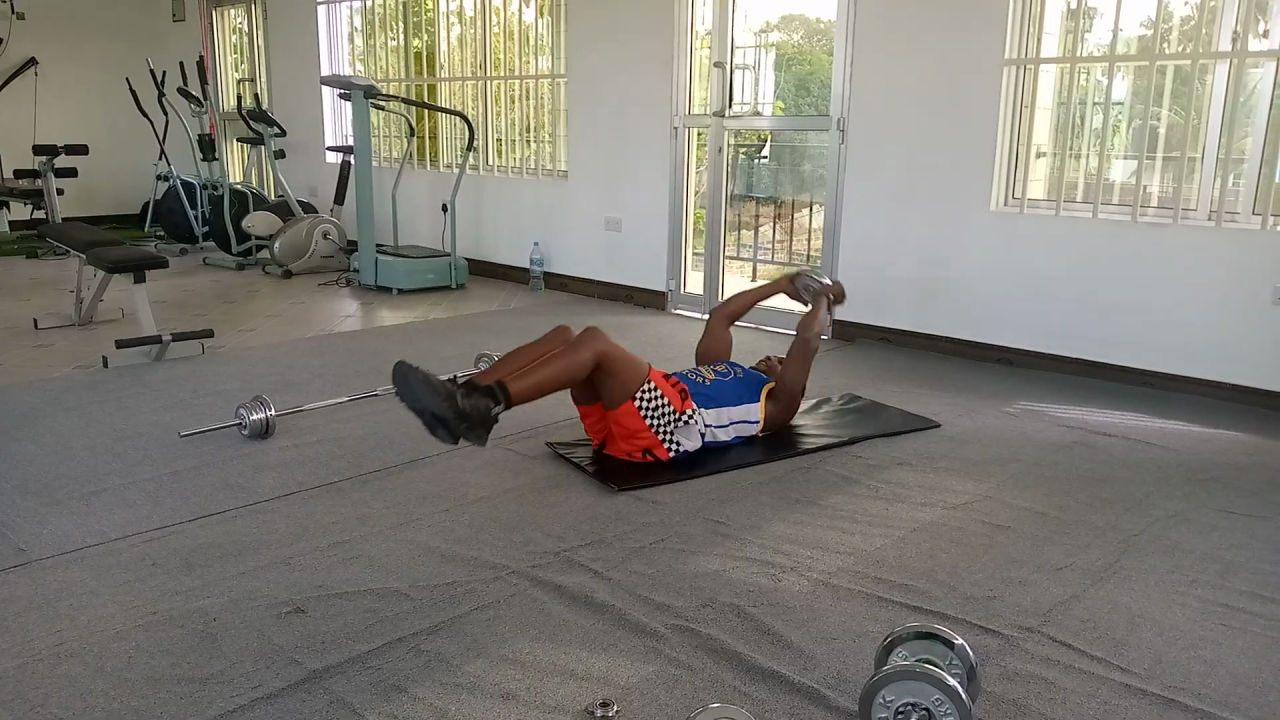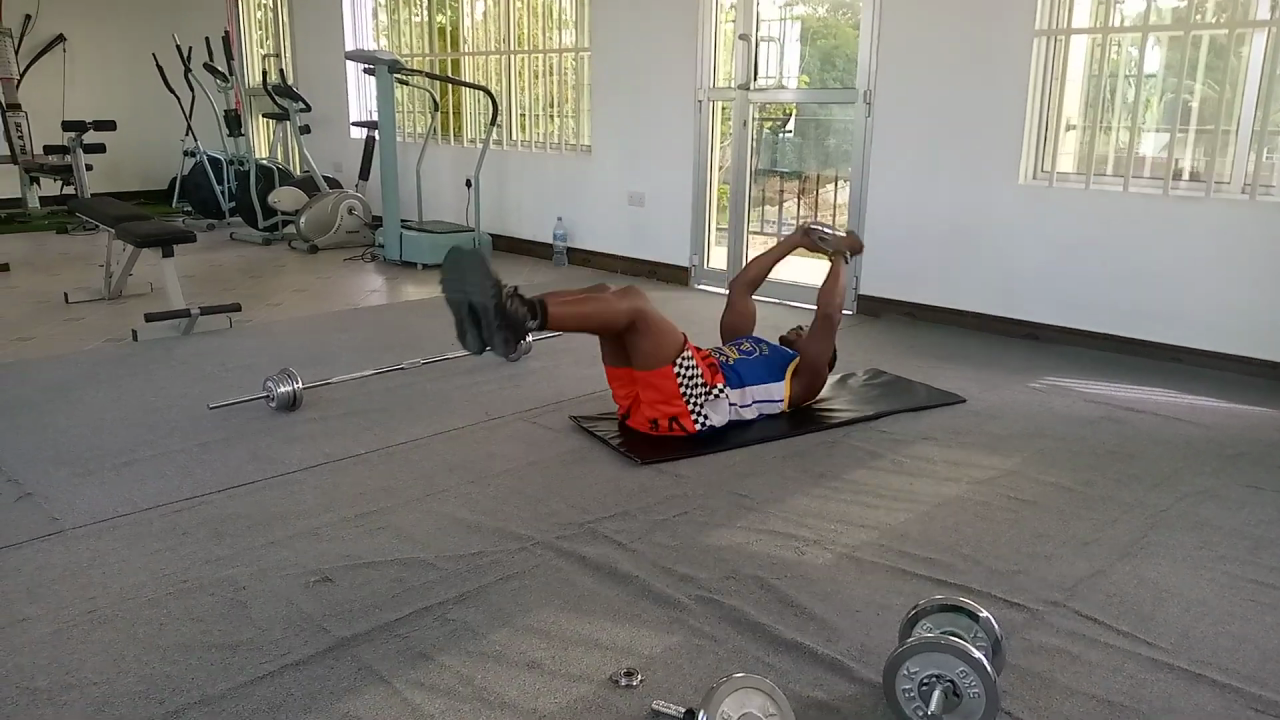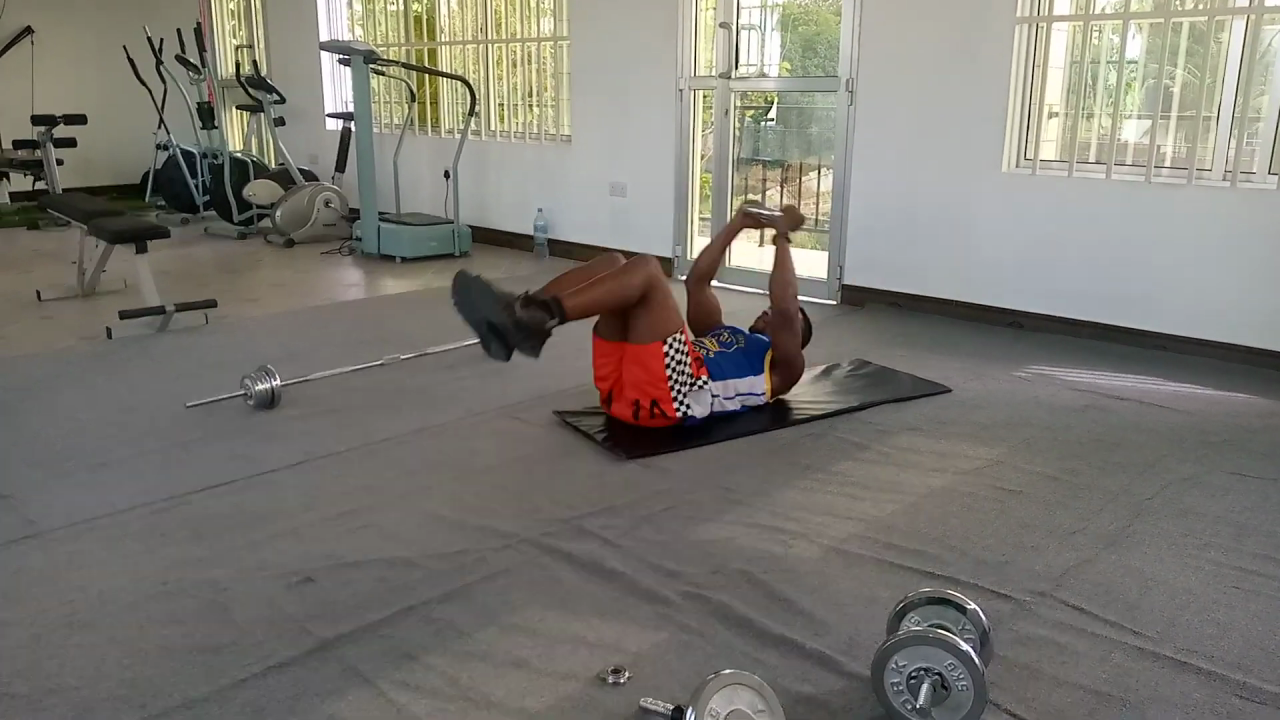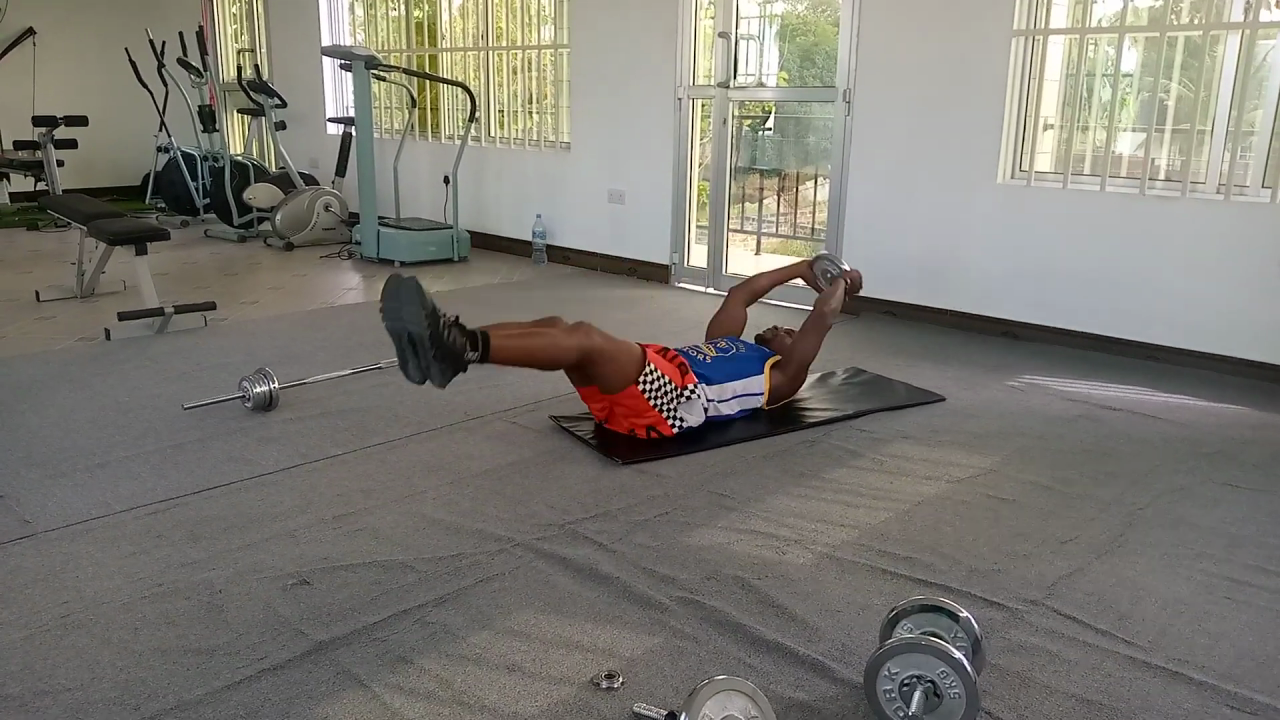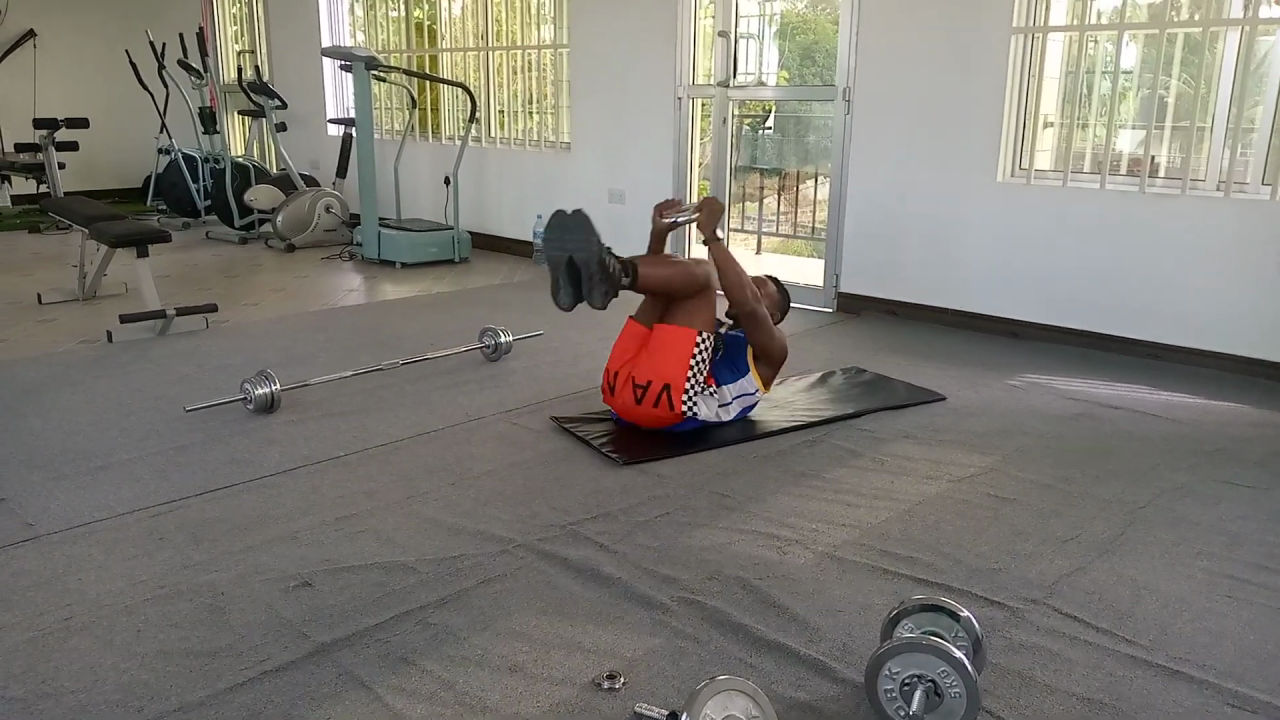
dt=1s
person 1, frame 1
left shoulder: (776, 404)
right shoulder: (723, 371)
left elbow: (804, 346)
right elbow: (721, 315)
left wrist: (821, 303)
right wrist: (780, 285)
left hip: (664, 430)
right hip: (616, 424)
left knee: (593, 341)
right knee: (562, 335)
left ankle: (484, 406)
right ankle: (468, 395)
person 1, frame 2
left shoulder: (801, 378)
right shoulder: (748, 345)
left elbow: (828, 317)
right elbow: (741, 287)
left wrist: (839, 259)
right wrist: (792, 242)
left hip: (689, 407)
right hip: (642, 398)
left knee: (630, 301)
right knee: (604, 297)
left ankle: (522, 315)
right ankle: (504, 316)
person 1, frame 3
left shoulder: (782, 367)
right shoulder: (722, 334)
left elbow: (786, 310)
right elbow: (698, 279)
left wrist: (782, 241)
right wrist: (735, 226)
left hip: (671, 397)
right hip: (623, 387)
left knee: (645, 267)
right knee: (612, 263)
left ankle: (537, 321)
right ankle: (522, 312)
person 1, frame 4
left shoulder: (780, 376)
right shoulder: (730, 346)
left elbow: (820, 321)
right elbow: (738, 296)
left wrist: (838, 286)
right wrist: (798, 269)
left hip: (671, 404)
left knee: (583, 337)
right knee: (557, 329)
left ankle: (464, 343)
right ankle: (449, 351)
person 1, frame 5
left shoulder: (770, 350)
right shoulder: (712, 331)
left elbow: (748, 306)
right elbow: (660, 279)
left wrist: (712, 237)
right wrist: (659, 234)
left hip: (672, 402)
right hip: (625, 390)
left knee: (703, 272)
right knee: (668, 272)
left ankle: (611, 275)
right ankle: (582, 282)
